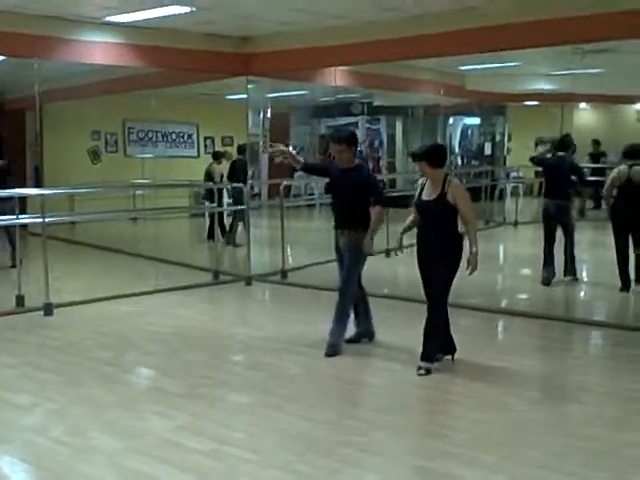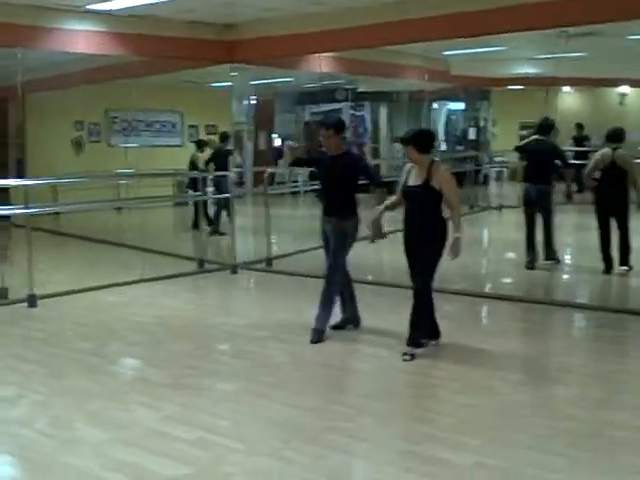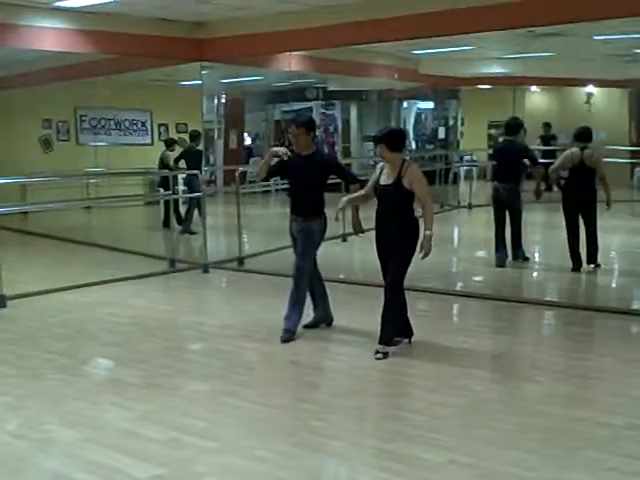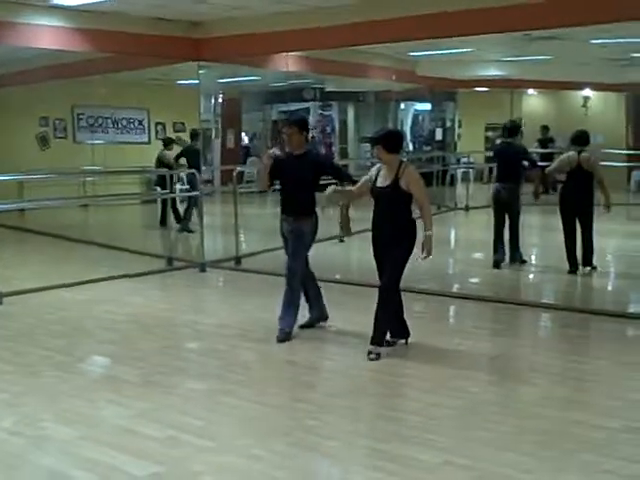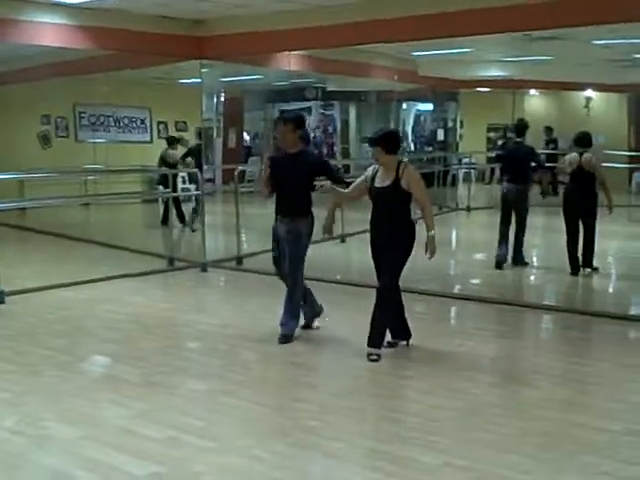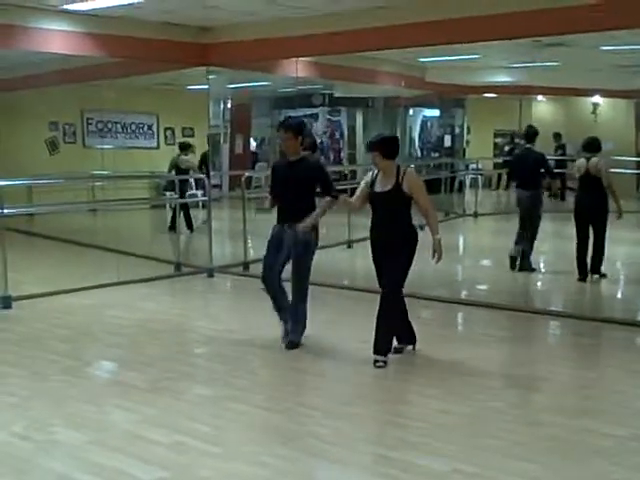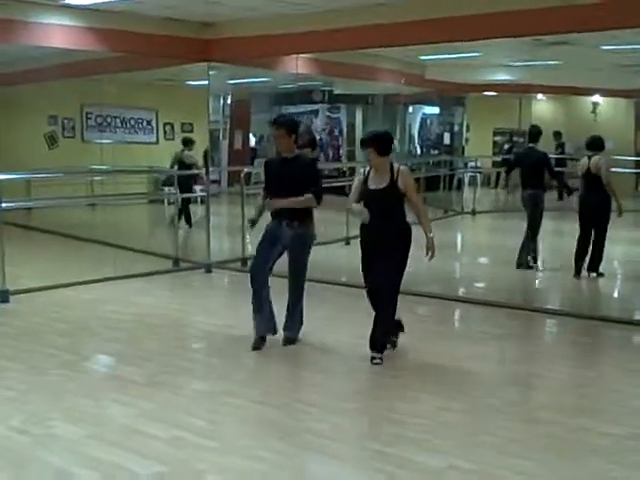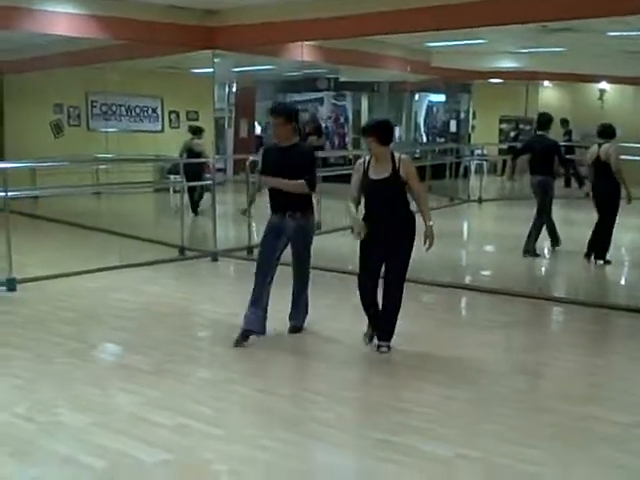
dt=0.2s
person 1, frame 1
left shoulder: (453, 187)
right shoulder: (422, 185)
left elbow: (470, 220)
left wrist: (473, 250)
right wrist: (404, 230)
left hip: (447, 250)
right hip: (425, 249)
left knee: (436, 302)
right knee: (434, 300)
left ankle: (429, 356)
right ankle: (445, 347)
person 1, frame 2
left shoulder: (439, 171)
right shoulder: (408, 170)
left elbow: (455, 206)
right elbow: (400, 198)
left wrist: (457, 235)
right wrist: (384, 207)
left hip: (432, 235)
right hip: (411, 234)
left knee: (421, 286)
right knee: (419, 285)
left ankle: (415, 341)
right ankle: (430, 332)
person 1, frame 3
left shoulder: (410, 171)
right shoulder: (380, 169)
left elbow: (426, 204)
right elbow: (367, 193)
left wrist: (428, 234)
right wrist: (348, 199)
left hip: (404, 235)
right hip: (383, 233)
left knee: (392, 284)
right knee: (392, 284)
left ankle: (386, 340)
right ankle: (402, 331)
person 1, frame 4
left shoulder: (408, 172)
right shoulder: (376, 171)
left elbow: (424, 205)
right elbow: (355, 192)
left wrist: (427, 234)
right wrist: (337, 191)
left hip: (402, 236)
right hip: (380, 235)
left knee: (387, 285)
right knee: (389, 285)
left ankle: (377, 342)
right ankle: (399, 332)
person 1, frame 5
left shoulder: (407, 172)
right shoulder: (372, 172)
left elbow: (425, 205)
right elbow: (349, 195)
left wrist: (431, 234)
right wrist: (333, 191)
left hip: (401, 236)
right hip: (378, 236)
left knee: (385, 286)
right knee: (389, 286)
left ankle: (375, 343)
right ankle: (401, 333)
person 1, frame 6
left shoulder: (408, 177)
right shoulder: (371, 177)
left elbow: (427, 209)
right elbow: (356, 204)
left wrist: (436, 238)
right wrist: (348, 201)
left hip: (402, 241)
right hip: (379, 241)
left knee: (390, 293)
right knee: (391, 292)
left ankle: (381, 350)
right ankle: (406, 338)
person 1, frame 7
left shoulder: (401, 174)
right shoulder: (362, 175)
left elbow: (418, 207)
right elbow: (351, 203)
left wrist: (429, 235)
right wrist: (355, 207)
left hip: (396, 240)
right hip: (369, 239)
left knee: (387, 292)
right knee: (372, 290)
left ankle: (378, 347)
right ankle: (393, 328)
person 1, frame 8
left shoulder: (403, 163)
right shoulder: (362, 165)
left elbow: (419, 195)
right elbow: (353, 198)
left wrist: (428, 224)
right wrist: (355, 218)
left hip: (401, 229)
right hip: (372, 230)
left knee: (393, 283)
right knee: (365, 281)
left ankle: (384, 335)
right ankle: (374, 322)
person 2, frame 1
left shoulder: (364, 175)
right shoulder: (333, 169)
left elbow: (379, 204)
right elbow: (303, 166)
left wrist: (369, 235)
right wrist: (287, 153)
left hip: (356, 235)
right hip: (341, 234)
left knee: (347, 287)
right knee: (353, 283)
left ankle: (334, 339)
right ankle: (365, 329)
person 2, frame 2
left shoulder: (354, 161)
right shoulder: (320, 158)
left elbow: (377, 185)
right elbow: (291, 162)
right wrist: (289, 151)
left hip: (345, 222)
right hip: (327, 221)
left knee: (332, 272)
right knee: (338, 270)
left ankle: (320, 325)
right ankle: (351, 315)
person 2, frame 3
left shoulder: (325, 160)
right shoulder: (289, 159)
left elbow: (354, 182)
right elbow: (261, 175)
right wrist: (270, 154)
left hip: (313, 222)
right hip: (295, 221)
left knee: (300, 272)
right knee: (309, 269)
left ankle: (290, 325)
right ankle: (323, 314)
person 2, frame 4
left shoulder: (317, 160)
right shoulder: (281, 160)
left elbow: (348, 181)
right elbow: (264, 185)
right wrist: (266, 161)
left hip: (304, 222)
right hip: (285, 220)
left knee: (293, 272)
right knee: (302, 268)
left ankle: (286, 325)
right ankle: (318, 312)
person 2, frame 5
left shoulder: (312, 160)
right shoulder: (276, 159)
left elbow: (340, 185)
right elbow: (269, 192)
right wrist: (265, 176)
left hip: (300, 223)
right hip: (279, 221)
left knee: (293, 274)
right knee: (282, 269)
left ankle: (288, 326)
right ankle: (311, 307)
person 2, frame 6
left shoulder: (313, 167)
right shoulder: (277, 167)
left elbow: (331, 197)
left wrist: (312, 219)
right wrist: (267, 205)
left hip: (304, 231)
right hip: (281, 228)
left knee: (299, 282)
right knee: (269, 275)
left ankle: (295, 332)
right ankle: (288, 317)
person 2, frame 7
left shoulder: (307, 164)
right shoulder: (270, 164)
left elbow: (315, 198)
left wrist: (283, 202)
right wrist: (258, 214)
left hip: (300, 228)
right hip: (276, 225)
left knee: (296, 280)
right knee: (257, 272)
left ankle: (292, 329)
right ankle: (264, 326)
person 2, frame 8
left shoulder: (305, 153)
right shoulder: (269, 152)
left elbow: (308, 186)
left wrist: (273, 182)
right wrist: (250, 201)
left hip: (302, 219)
right hip: (277, 218)
left knee: (301, 271)
right knee: (263, 271)
left ankle: (298, 318)
right ankle: (253, 325)
person 3, frame 1
left shoulder: (548, 161)
right shoulder: (571, 164)
left elbow: (532, 159)
right elbow: (583, 184)
left wrist: (546, 152)
left hip: (548, 203)
right hip: (563, 204)
left knee: (548, 241)
right knee: (569, 238)
left ankle: (547, 275)
right ankle: (570, 271)
person 3, frame 2
left shoulder: (529, 146)
right shoulder: (553, 148)
left elbow: (516, 148)
right elbow: (566, 167)
left wrist: (531, 138)
right wrist: (568, 187)
left hip: (529, 188)
right hip: (544, 189)
left knee: (530, 225)
right knee: (547, 223)
left ankle: (530, 259)
right ankle: (550, 255)
person 3, frame 3
left shoulder: (498, 147)
right shoulder: (521, 147)
right elbow: (535, 165)
right wrist: (538, 185)
left hip: (497, 187)
right hip: (512, 188)
left knee: (499, 224)
right knee: (515, 223)
left ankle: (500, 258)
right ankle: (518, 254)
person 3, frame 4
left shoulder: (498, 149)
right shoulder: (520, 149)
right elbow: (534, 167)
right wrist: (536, 187)
left hip: (498, 188)
right hip: (511, 189)
left knee: (498, 225)
right knee: (513, 224)
left ankle: (497, 258)
right ankle: (515, 256)
person 3, frame 5
left shoulder: (507, 149)
right shoulder: (529, 150)
right elbow: (541, 168)
right wrist: (544, 186)
left hip: (507, 188)
right hip: (521, 189)
left knee: (504, 223)
right knee: (520, 224)
left ankle: (501, 254)
right ankle: (517, 258)
person 3, frame 6
left shoulder: (517, 156)
right shoulder: (539, 156)
left elbow: (511, 176)
right elbow: (551, 175)
right wrist: (554, 189)
left hip: (520, 193)
right hip: (533, 194)
left knee: (523, 226)
right knee: (531, 229)
left ankle: (515, 251)
right ankle: (524, 263)
person 3, frame 7
left shoulder: (520, 155)
right shoulder: (542, 156)
left elbow: (508, 171)
right elbow: (553, 175)
right wrist: (567, 189)
left hip: (524, 192)
right hip: (536, 193)
left knee: (532, 224)
right knee: (532, 227)
left ankle: (532, 254)
right ankle: (522, 261)
person 3, frame 8
left shoulder: (530, 141)
right shoulder: (552, 144)
left elbow: (515, 156)
right elbow: (562, 162)
left hip: (535, 179)
right hip: (546, 180)
left knee: (545, 210)
right knee: (541, 214)
left ankle: (555, 240)
right ankle: (529, 248)
person 4, frame 1
left shoulder: (617, 171)
left elbow: (606, 193)
left wrist: (611, 207)
left hip: (619, 211)
left knee: (621, 248)
left ankle: (625, 283)
person 4, frame 2
left shoulder: (600, 154)
right shoulder: (626, 155)
left elbow: (587, 175)
right elbow: (633, 179)
left wrist: (594, 187)
left hip: (602, 195)
right hip: (620, 195)
left knee: (604, 230)
right knee: (623, 229)
left ankle: (608, 266)
right ankle: (624, 262)
person 4, frame 3
left shoulder: (569, 154)
right shoulder: (594, 155)
left elbow: (552, 171)
right elbow: (602, 177)
left wrist: (562, 185)
right wrist: (608, 195)
left hip: (570, 194)
right hip: (588, 194)
left knee: (572, 229)
right knee: (591, 227)
left ankle: (576, 263)
right ankle: (592, 261)
person 4, frame 4
left shoulder: (566, 157)
right shoulder: (591, 159)
left elbow: (548, 172)
right elbow: (600, 180)
right wrist: (607, 198)
left hip: (567, 197)
right hip: (585, 198)
left knee: (569, 231)
right knee: (587, 230)
left ankle: (573, 266)
right ankle: (587, 263)
person 4, frame 5
left shoulder: (568, 158)
right shoulder: (592, 159)
left elbow: (561, 171)
right elbow: (601, 181)
right wrist: (609, 199)
left hip: (570, 197)
right hip: (588, 199)
left knee: (572, 233)
right knee: (589, 231)
left ankle: (574, 267)
right ankle: (587, 264)
person 4, frame 6
left shoulder: (578, 164)
right shoulder: (599, 163)
right elbow: (608, 185)
right wrist: (618, 204)
left hip: (581, 202)
right hip: (598, 203)
left knee: (582, 238)
right knee: (599, 237)
left ankle: (582, 273)
right ankle: (595, 270)
person 4, frame 7
left shoulder: (582, 162)
right shoulder: (601, 160)
right elbow: (607, 183)
right wrist: (618, 202)
left hip: (585, 201)
right hip: (600, 202)
left knee: (584, 235)
right knee: (599, 235)
left ankle: (578, 269)
right ankle: (593, 269)
person 4, frame 8
left shoulder: (592, 149)
right shoulder: (611, 148)
right elbow: (616, 170)
right wrist: (627, 189)
left hip: (596, 188)
right hip: (610, 189)
left knee: (602, 220)
right knee: (608, 222)
left ankle: (590, 250)
right ankle: (600, 256)
